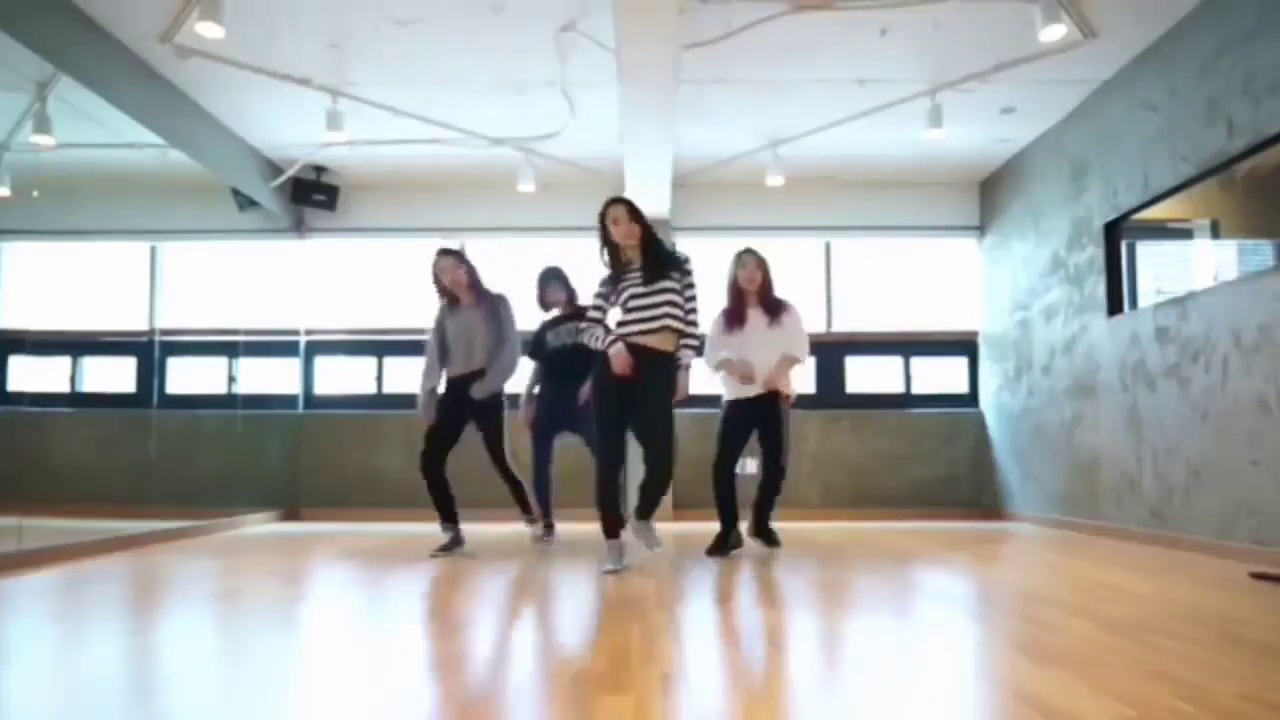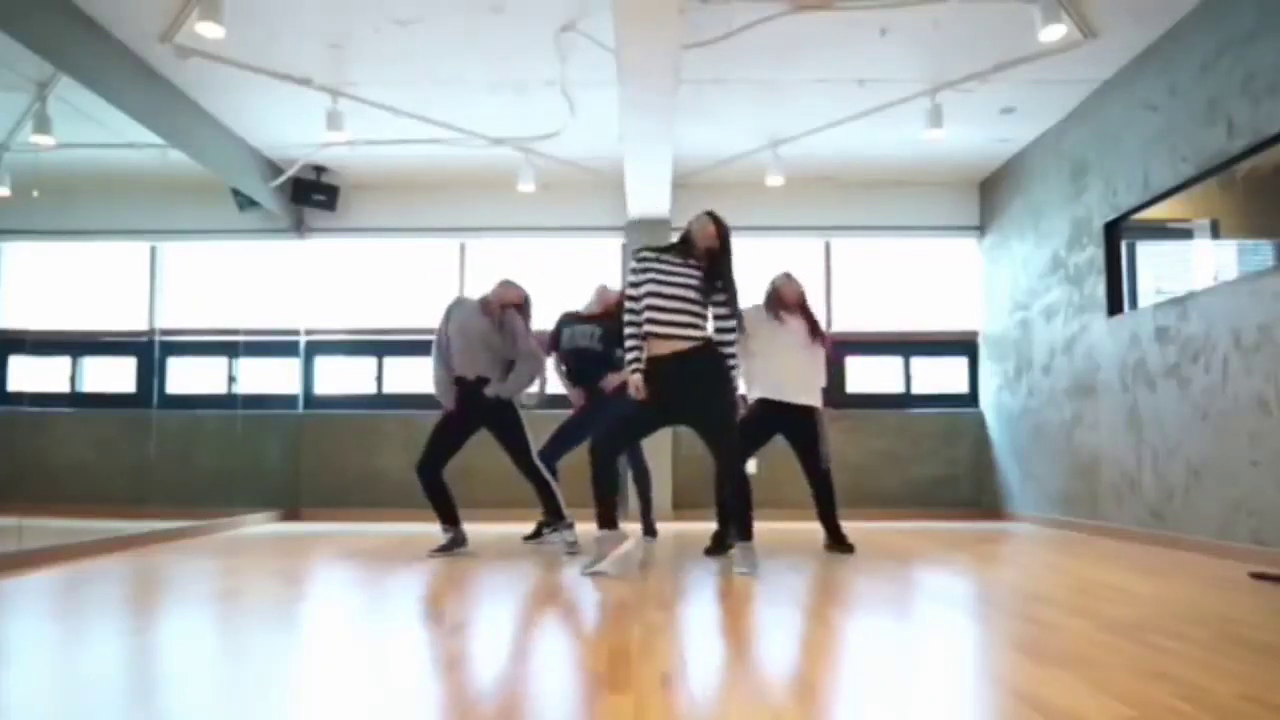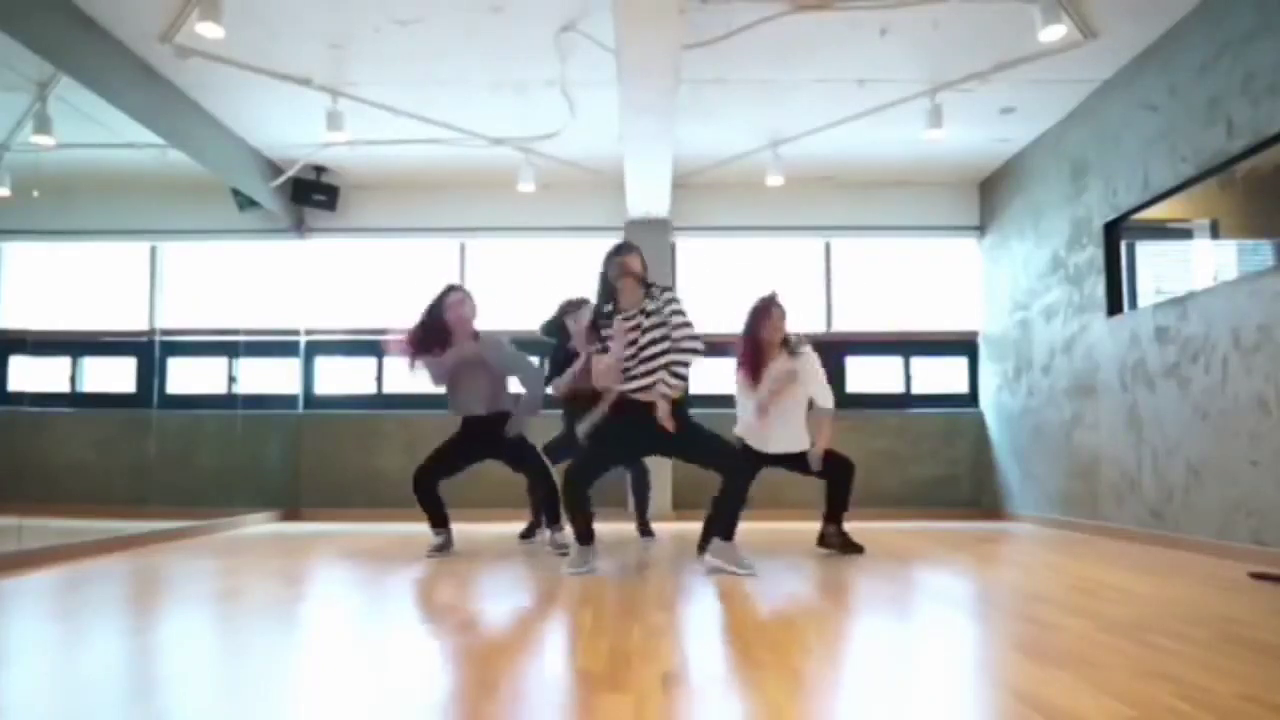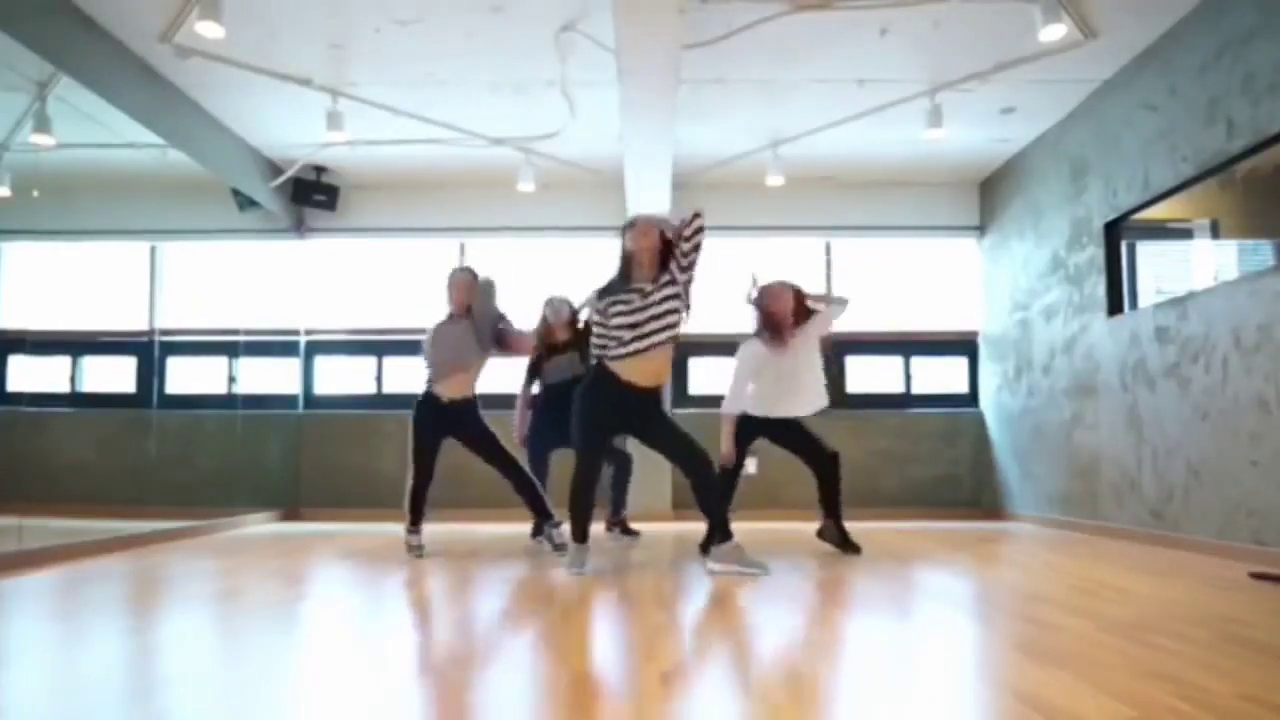
dt=1s
person 1, frame 1
left shoulder: (677, 265)
right shoulder: (612, 279)
left elbow: (691, 320)
right elbow: (589, 327)
left wrist: (684, 368)
right wrist: (611, 345)
left hip: (658, 370)
right hip: (618, 367)
left knee: (661, 461)
right knee: (610, 459)
left ankle: (642, 519)
right ankle: (613, 544)
person 1, frame 2
left shoulder: (713, 273)
right shoulder: (644, 260)
left elbow: (727, 332)
right elbow: (631, 319)
left wrist: (731, 386)
right wrist: (633, 370)
left hip: (703, 370)
right hip: (658, 375)
left knee: (729, 458)
right knee: (602, 446)
left ankle: (743, 545)
right ankle: (609, 536)
person 1, frame 3
left shoulder: (663, 299)
right shoulder: (605, 319)
left elbow: (690, 345)
right elbow: (604, 379)
left wrist: (665, 395)
right wrist: (610, 361)
left hip: (670, 416)
right hip: (626, 417)
left knee: (736, 464)
right knee: (574, 478)
left ankle: (720, 544)
right ankle: (584, 548)
person 1, frame 4
left shoulder: (676, 278)
right shoulder: (607, 296)
left elbow: (694, 224)
right elbow: (597, 349)
left wrist: (667, 227)
left hip: (647, 401)
right hip: (603, 392)
left knee: (700, 465)
right knee: (586, 471)
left ankle: (723, 546)
right ankle: (579, 546)
person 2, frame 1
left shoulder: (496, 305)
right shoulder: (446, 314)
left elbow: (510, 351)
right elbow: (434, 358)
left wrist: (486, 385)
right wrist: (427, 399)
left hip: (486, 391)
right hip: (455, 392)
left knee: (500, 460)
right knee: (430, 461)
left ankle: (533, 523)
right ankle: (452, 532)
person 2, frame 2
left shoulder: (509, 319)
right shoulder: (458, 307)
left elbow: (533, 362)
right elbow: (440, 352)
left wrist: (503, 389)
right wrist: (445, 392)
left hip: (493, 399)
right hip: (462, 400)
left knee: (529, 464)
right knee: (427, 467)
left ankle: (563, 528)
right ankle: (454, 533)
person 2, frame 3
left shoulder: (493, 345)
right shoulder: (438, 349)
left elbow: (535, 378)
right elbow: (438, 375)
left wrist: (522, 417)
right wrist: (462, 353)
left hip: (502, 428)
right hip: (469, 431)
left knee: (539, 472)
right knee: (422, 479)
left ankle: (555, 531)
right ankle: (442, 534)
person 2, frame 4
left shoulder: (481, 324)
right shoulder: (439, 329)
left hip: (464, 411)
right hip: (430, 408)
left knee: (509, 465)
right knee: (422, 473)
left ankle: (549, 524)
right ankle: (414, 531)
person 3, frame 1
left shoulder: (784, 311)
right shoulder: (727, 316)
left elbow: (799, 347)
right elbow: (711, 354)
left wrist: (780, 370)
right wrist: (733, 366)
left hip: (773, 396)
right hip: (739, 398)
left knee: (775, 463)
right knee: (723, 464)
left ankle: (761, 522)
right ankle: (728, 531)
person 3, frame 2
left shoulder: (810, 327)
right shoulder: (754, 316)
left elbow: (816, 371)
right elbow: (735, 353)
left wrist: (815, 403)
left hip: (804, 407)
right hip: (766, 404)
left knee: (819, 471)
left ankle: (834, 534)
right ankle: (725, 532)
person 3, frame 3
left shoulder: (803, 357)
right shoulder: (747, 367)
left elbow: (825, 400)
right elbow: (750, 415)
left wrist: (820, 445)
right wrist: (778, 388)
left hip: (793, 447)
right hip: (754, 446)
left knee: (843, 468)
left ankle: (832, 531)
person 3, frame 4
left shoulder: (809, 329)
right shoulder: (755, 346)
left elbow: (841, 304)
right elbow: (735, 394)
left wrist: (807, 298)
right wrist: (726, 439)
left hip: (785, 417)
right hip: (750, 415)
left knee: (827, 459)
right knee: (730, 466)
left ankle: (832, 526)
person 4, frame 1
left shoulder: (587, 317)
right shoulder: (545, 329)
left wrist: (592, 383)
right wrist: (526, 398)
left hip: (580, 399)
right hip: (549, 401)
right knee: (540, 461)
right ankle: (546, 522)
person 4, frame 2
left shoulder: (614, 323)
right shoulder: (566, 321)
right elbow: (557, 359)
left wrist: (620, 375)
right wrist: (569, 387)
left hip: (616, 399)
right hip: (588, 403)
left knee: (635, 459)
right knee: (546, 457)
left ankle: (647, 520)
right ankle: (550, 520)
person 4, frame 3
right shoulder: (560, 351)
right elbow: (557, 389)
right wrist: (581, 360)
right hip: (576, 427)
left knee: (638, 468)
left ankle: (642, 521)
right ankle: (536, 521)
person 4, frame 4
left shoulder: (584, 339)
right shoulder: (541, 348)
right elbow: (527, 387)
right wrist: (520, 426)
right hip: (545, 423)
left knee: (622, 460)
right knee: (537, 472)
left ankle: (616, 519)
right ankle: (541, 522)
